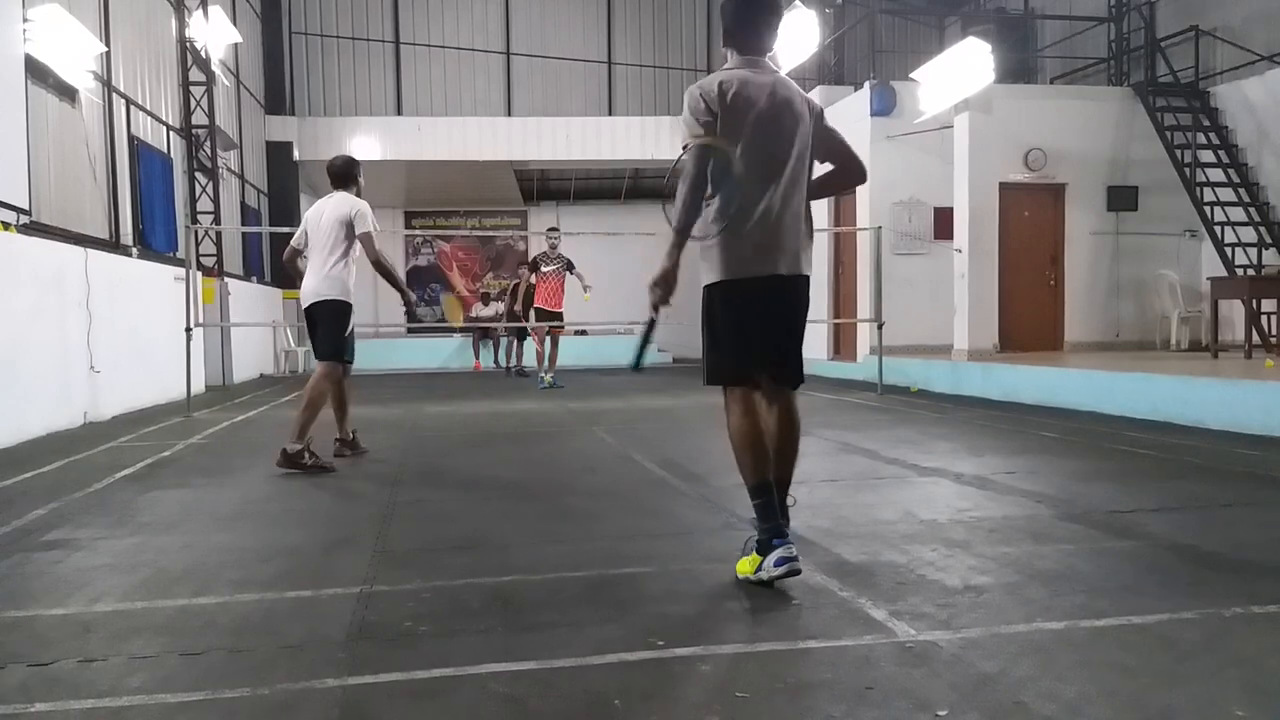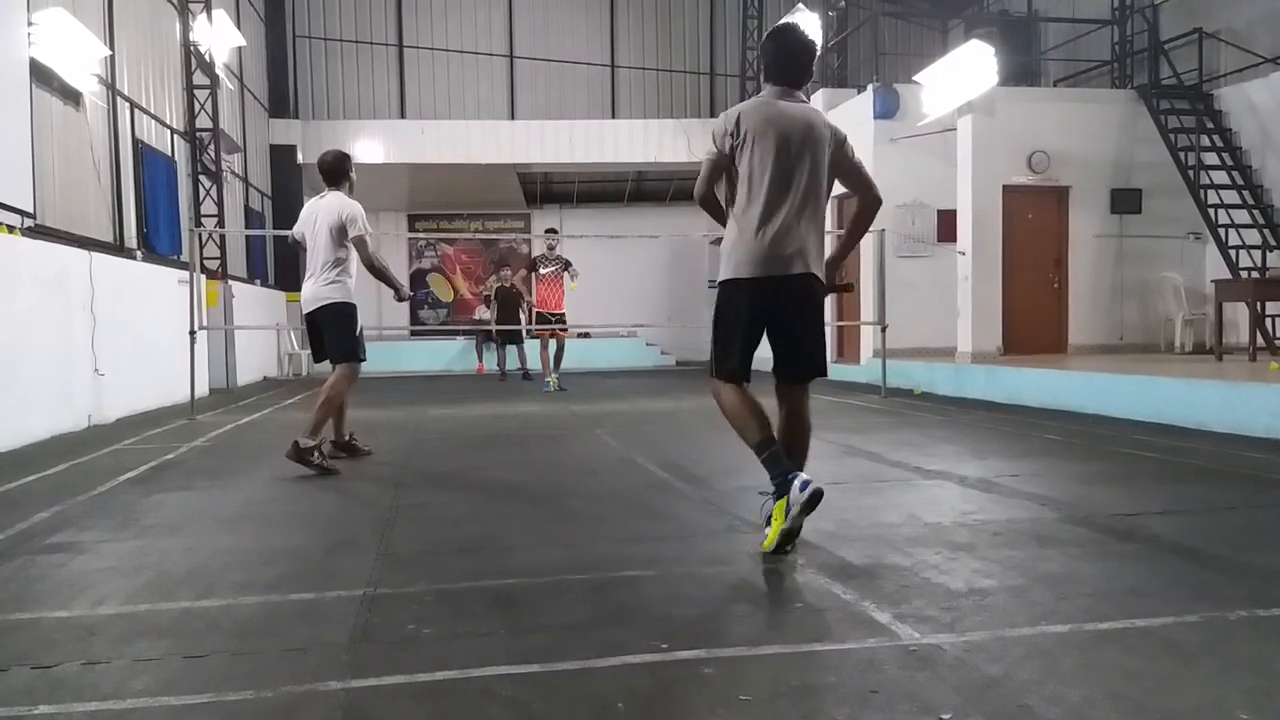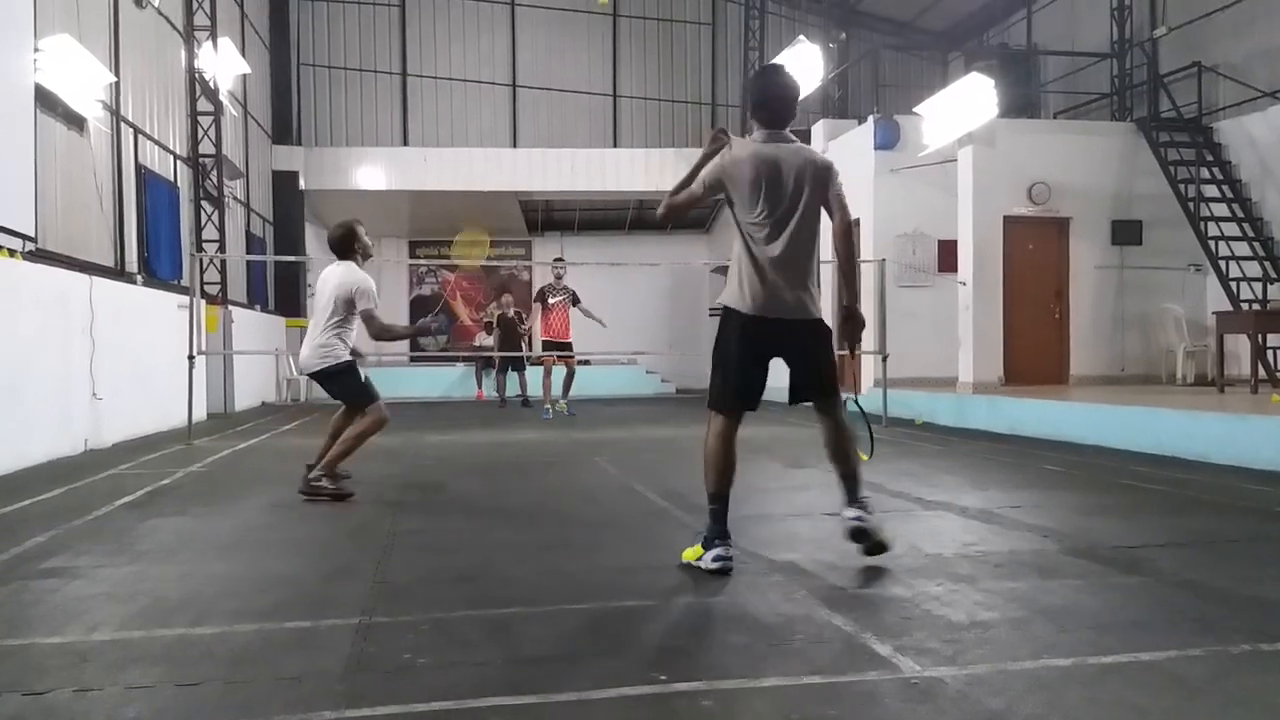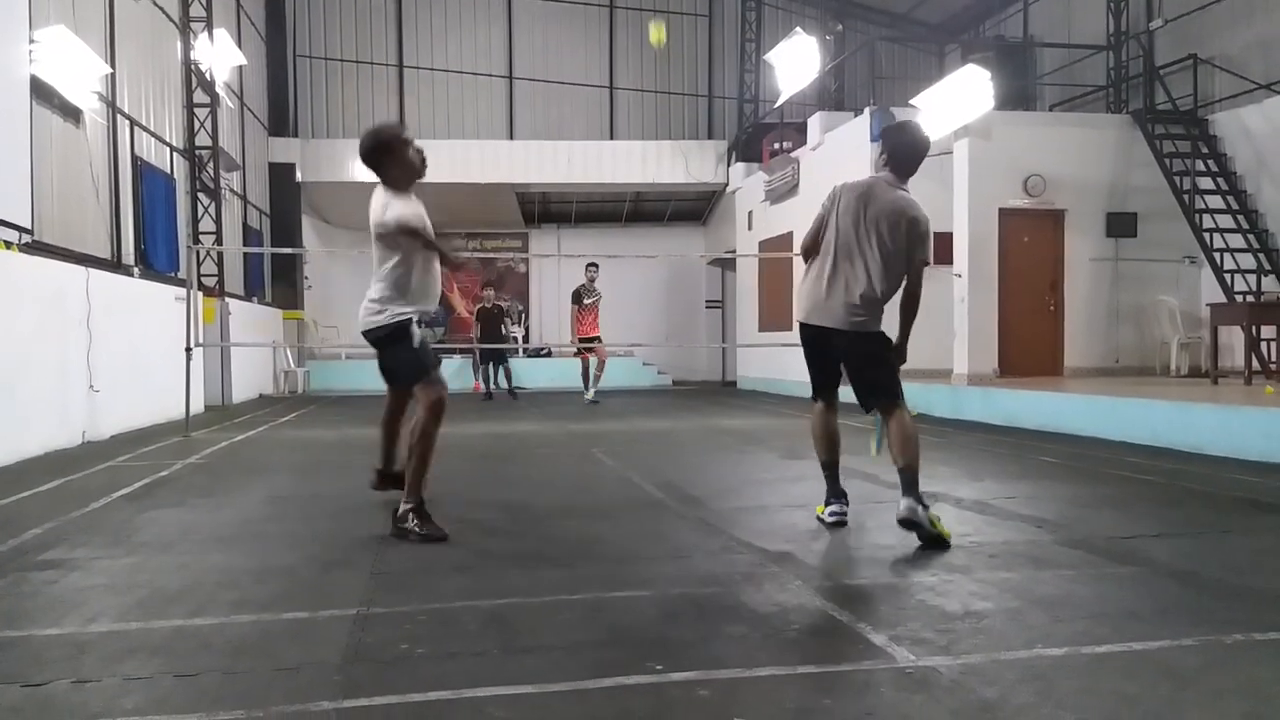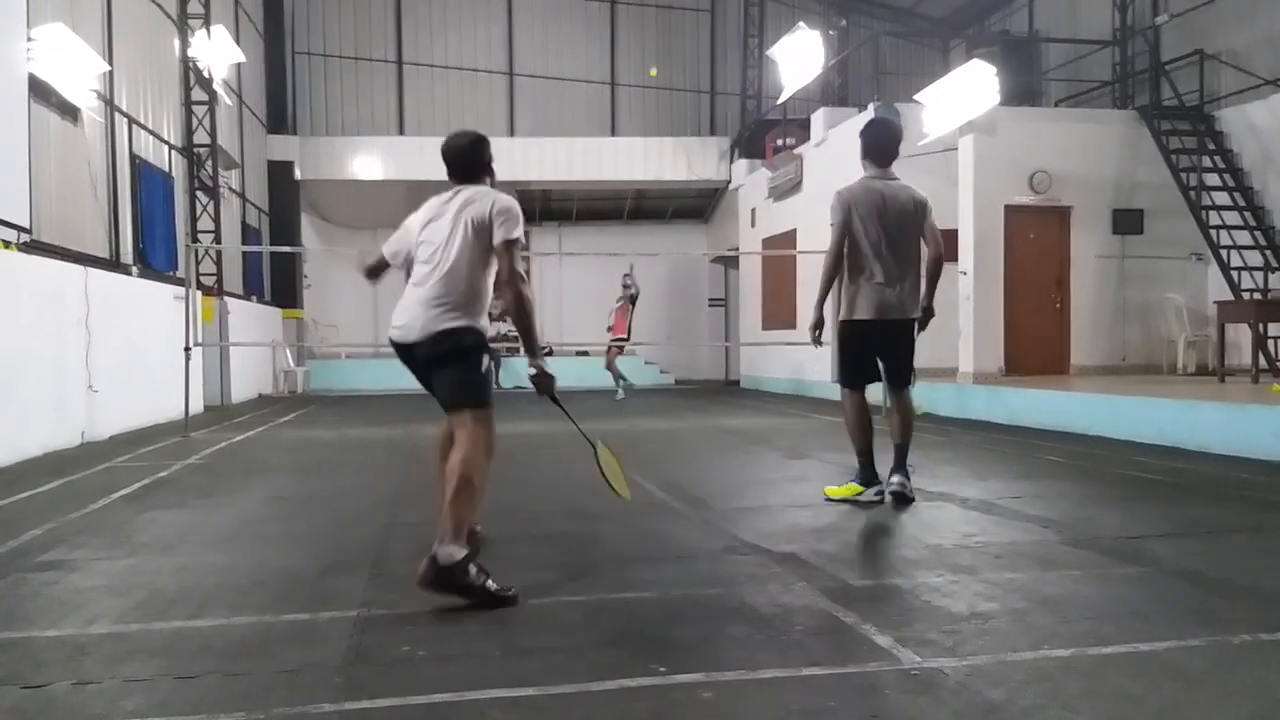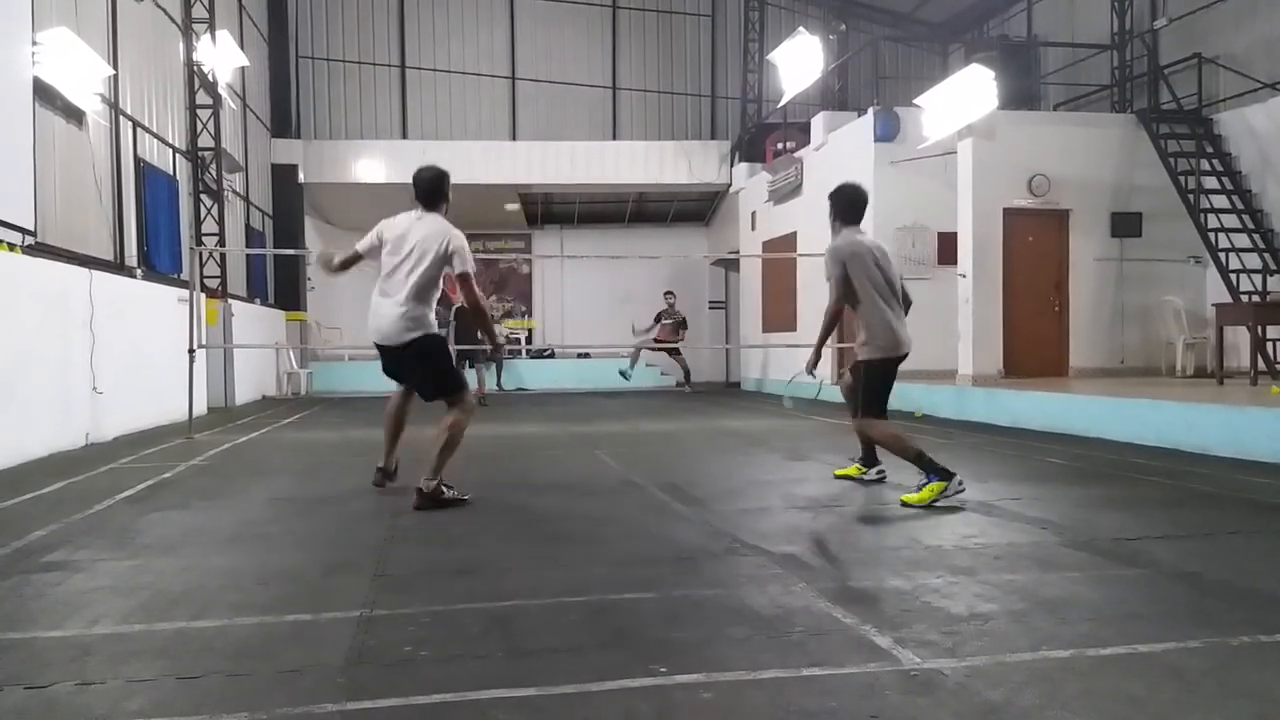
dt=0.7s
person 1, frame 1
left shoulder: (711, 91)
right shoulder: (801, 100)
left elbow: (695, 182)
right elbow: (853, 170)
left wrist: (669, 258)
left hip: (734, 264)
right hip: (791, 265)
left knee: (739, 394)
right knee: (779, 391)
left ankle: (772, 538)
right ankle: (777, 518)
person 1, frame 2
left shoulder: (738, 118)
right shoulder: (826, 129)
left elbow: (703, 193)
right elbow: (870, 198)
right wrist: (837, 258)
left hip: (747, 270)
right hip: (804, 274)
left knee: (728, 382)
right knee: (793, 390)
left ankle: (787, 481)
right ankle: (788, 491)
person 1, frame 3
left shoulder: (729, 162)
right shoulder: (817, 165)
left elbow: (668, 210)
right elbow: (844, 230)
left wrist: (709, 158)
right wrist: (851, 303)
left hip: (745, 310)
right hip: (799, 312)
left knee: (723, 420)
right knee: (831, 409)
left ankle: (717, 541)
right ankle: (855, 507)
person 1, frame 4
left shoulder: (844, 192)
right shoulder: (915, 216)
left elbow: (807, 249)
right elbow: (913, 290)
right wrist: (902, 340)
left hip: (813, 315)
right hip: (860, 322)
left knee: (824, 403)
right knee: (894, 409)
left ankle: (835, 498)
right ankle: (912, 500)
person 1, frame 5
left shoulder: (847, 196)
right shoulder: (915, 198)
left elbow: (835, 255)
right elbow: (936, 254)
left wrist: (819, 308)
right wrist: (928, 300)
left hip: (859, 309)
right hip: (904, 310)
left knee: (853, 391)
right knee: (899, 391)
left ankle: (868, 479)
right ankle: (900, 470)
person 1, frame 6
left shoulder: (838, 248)
right shoulder: (877, 247)
left elbow: (837, 305)
right elbow: (906, 298)
left wrist: (817, 350)
left hip: (877, 345)
right hip: (897, 341)
left knee: (866, 422)
right knee: (849, 387)
left ankle: (940, 476)
right ankle: (869, 462)
person 2, frame 1
left shoulder: (315, 209)
right shoulder: (356, 206)
left elbow: (289, 257)
right elbow: (375, 258)
right wrist: (405, 293)
left hip: (312, 295)
right hip: (333, 296)
left knee: (341, 365)
right knee: (328, 368)
left ankle: (344, 437)
right ankle: (295, 448)
person 2, frame 2
left shoulder: (310, 207)
right shoulder: (349, 207)
left elbow: (297, 239)
right elbow: (369, 259)
right wrist: (398, 287)
left hip: (312, 298)
right hip: (335, 298)
left knee: (342, 368)
right knee: (347, 369)
left ankle: (341, 439)
right ankle: (307, 443)
person 2, frame 3
left shoulder: (329, 273)
right shoulder: (360, 280)
right elbow: (376, 331)
left wrist: (349, 348)
right wrist: (415, 330)
left hip: (312, 356)
right hip: (330, 357)
left knee: (356, 405)
right knee: (375, 415)
left ankle: (320, 466)
right ankle: (319, 474)
person 2, frame 4
left shoulder: (402, 197)
right shoulder: (391, 206)
right elbow: (409, 231)
left hip: (402, 315)
right hip: (393, 317)
left knee: (400, 394)
right knee: (432, 397)
left ankle: (389, 470)
right ankle: (410, 508)
person 2, frame 5
left shoulder: (424, 213)
right shoulder: (500, 204)
left elbow: (373, 268)
right elbow: (512, 280)
left wrist: (389, 256)
right wrist: (535, 358)
left hip: (406, 330)
right hip: (451, 330)
left knee: (460, 417)
right knee: (477, 438)
left ankle: (455, 530)
right ankle: (449, 559)
person 2, frame 6
left shoulder: (389, 226)
right shoulder: (451, 237)
left elbow: (342, 264)
right elbow: (471, 297)
left wrist: (328, 261)
right wrist: (491, 336)
left hip: (382, 331)
right hip: (416, 333)
left knee: (406, 388)
right knee: (461, 404)
left ankle: (386, 466)
right ankle: (430, 486)
